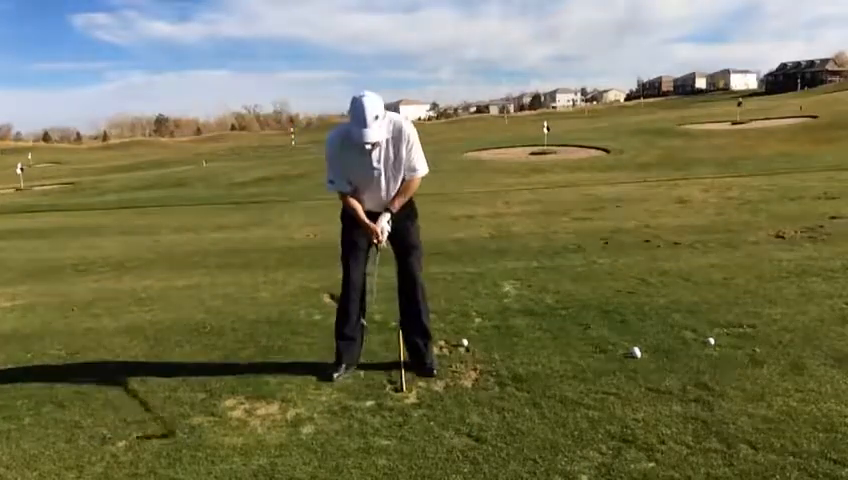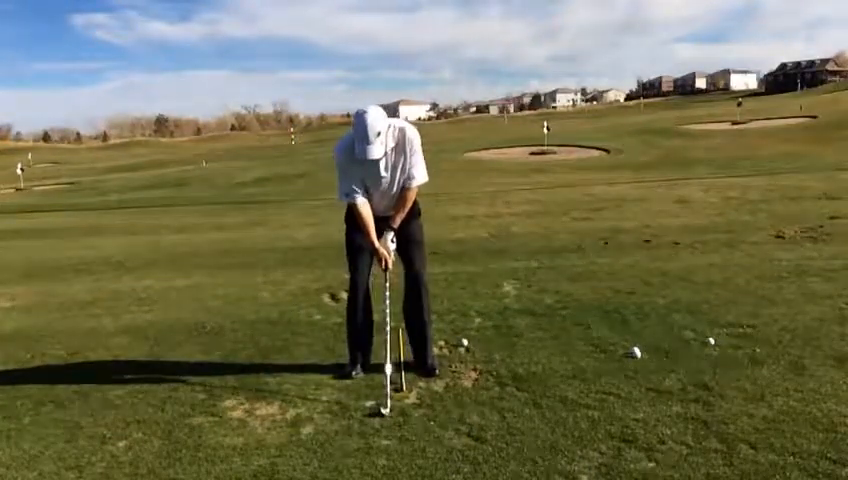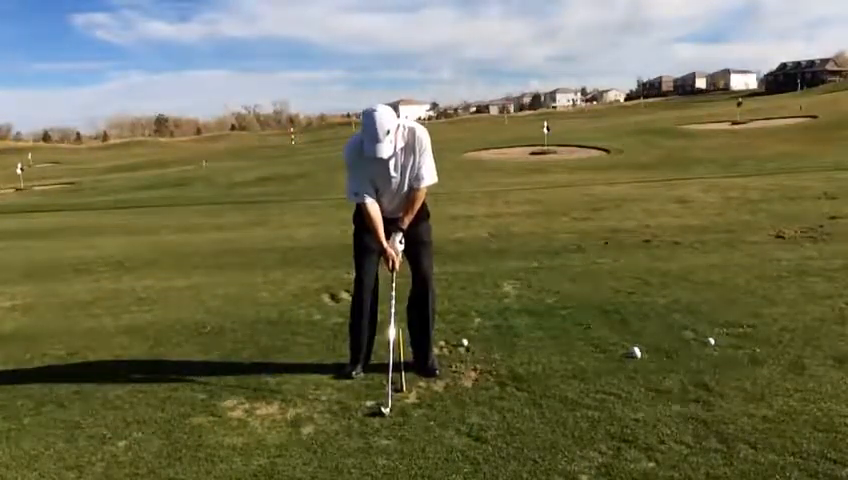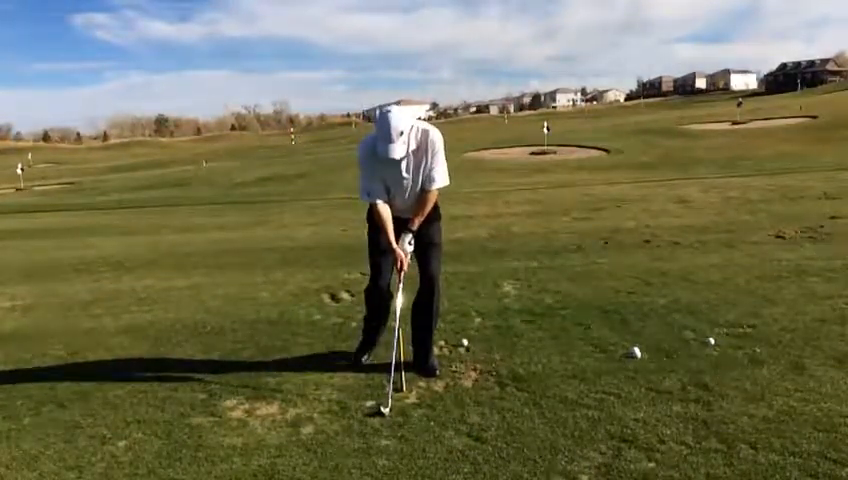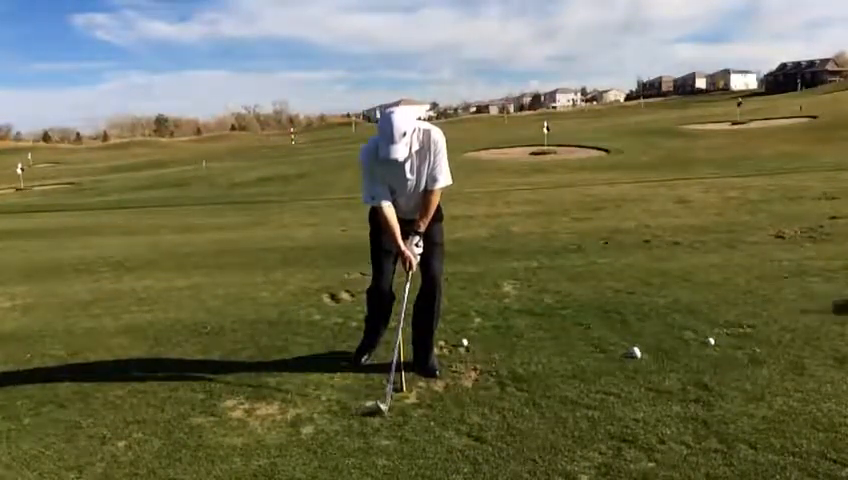
dt=1s
person 1, frame 1
left shoulder: (403, 129)
right shoulder: (337, 140)
left elbow: (415, 176)
right elbow: (343, 189)
left wrist: (389, 213)
right wrist: (367, 223)
left hip: (400, 209)
right hip: (358, 214)
left knee: (411, 278)
right knee: (353, 282)
left ankle: (421, 353)
right ankle: (346, 355)
person 1, frame 2
left shoulder: (407, 135)
right shoulder: (344, 150)
left elbow: (411, 185)
right elbow: (357, 200)
left wrist: (391, 229)
right wrist: (375, 245)
left hip: (403, 212)
right hip: (363, 216)
left knee: (417, 277)
right knee: (358, 283)
left ankle: (423, 355)
right ankle: (358, 358)
person 1, frame 3
left shoulder: (417, 136)
right shoulder: (354, 149)
left elbow: (421, 186)
right elbow: (366, 200)
left wrist: (400, 230)
right wrist: (384, 245)
left hip: (412, 213)
right hip: (372, 216)
left knee: (423, 279)
right knee: (365, 283)
left ankle: (423, 355)
right ankle: (358, 358)
person 1, frame 4
left shoulder: (430, 137)
right shoulder: (368, 149)
left elbow: (432, 189)
right elbow: (377, 201)
left wrist: (411, 231)
right wrist: (393, 245)
left hip: (423, 214)
right hip: (385, 216)
left knee: (430, 280)
right knee: (379, 282)
left ankle: (424, 353)
right ankle: (369, 341)
person 1, frame 5
left shoulder: (433, 138)
right shoulder: (371, 153)
left elbow: (435, 188)
right elbow: (383, 204)
left wrist: (418, 232)
right wrist: (401, 246)
left hip: (427, 215)
right hip: (387, 218)
left knee: (432, 280)
right knee: (381, 283)
left ankle: (424, 352)
right ankle: (369, 342)
